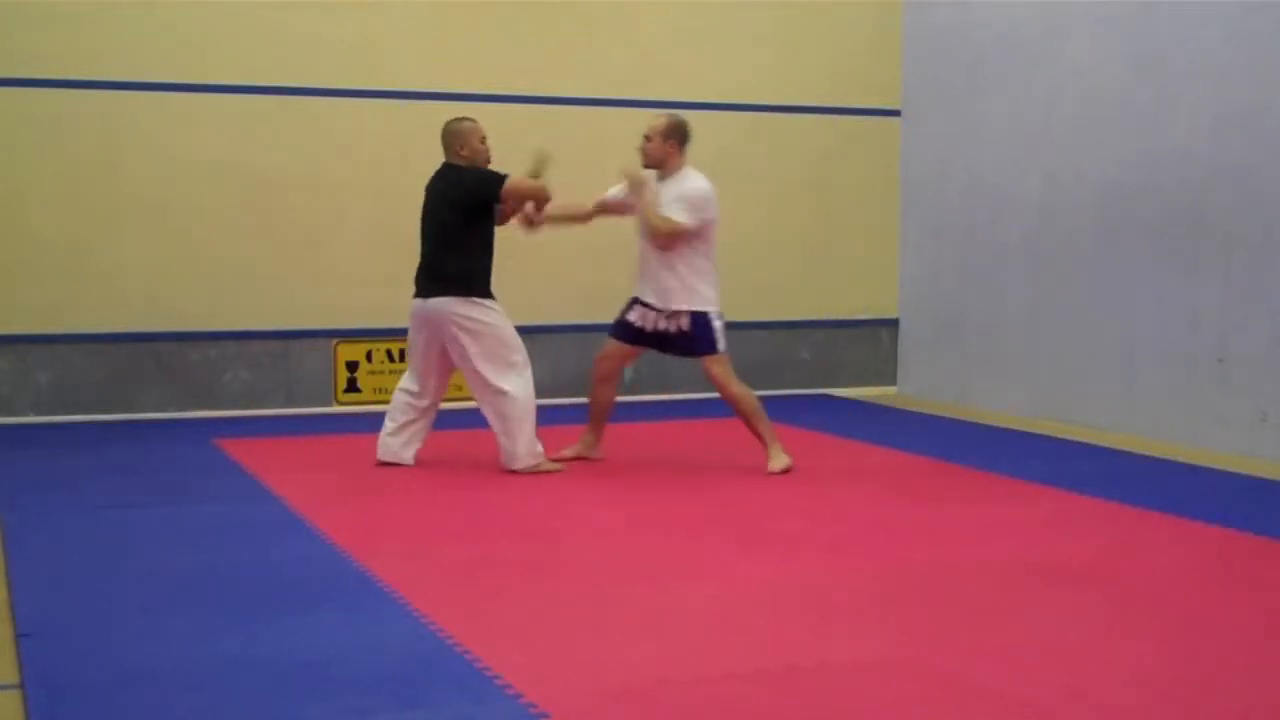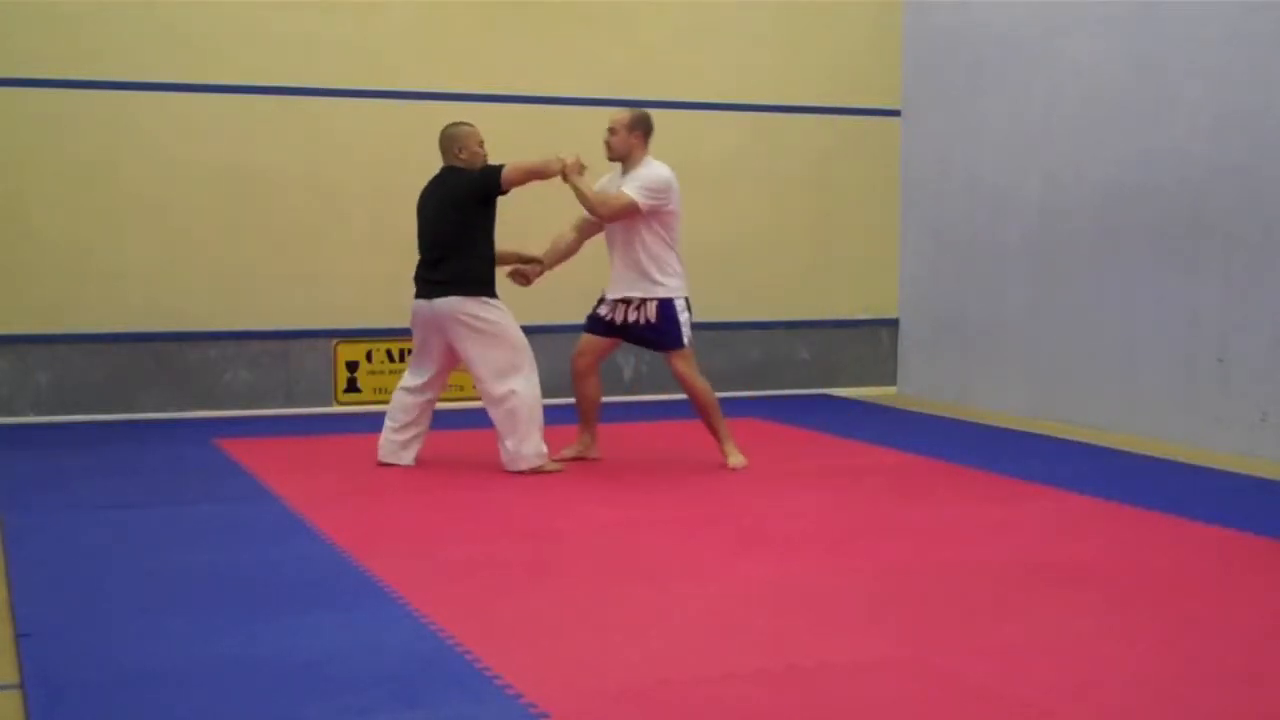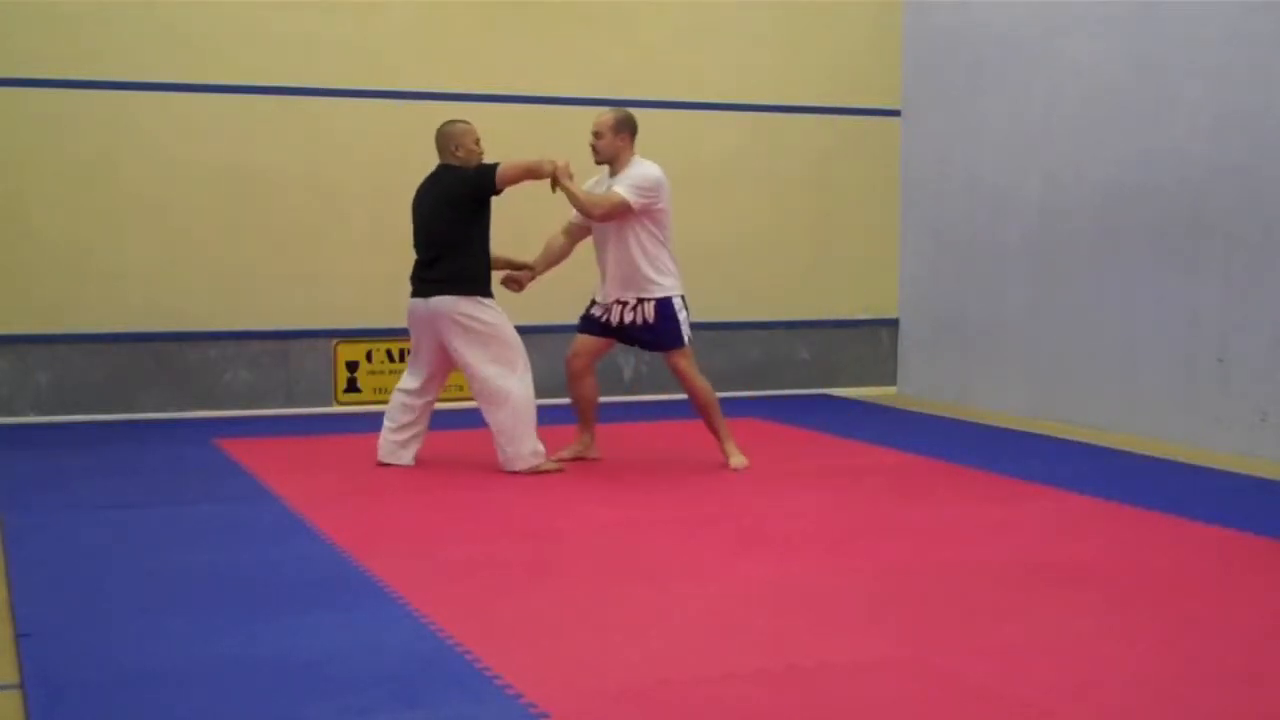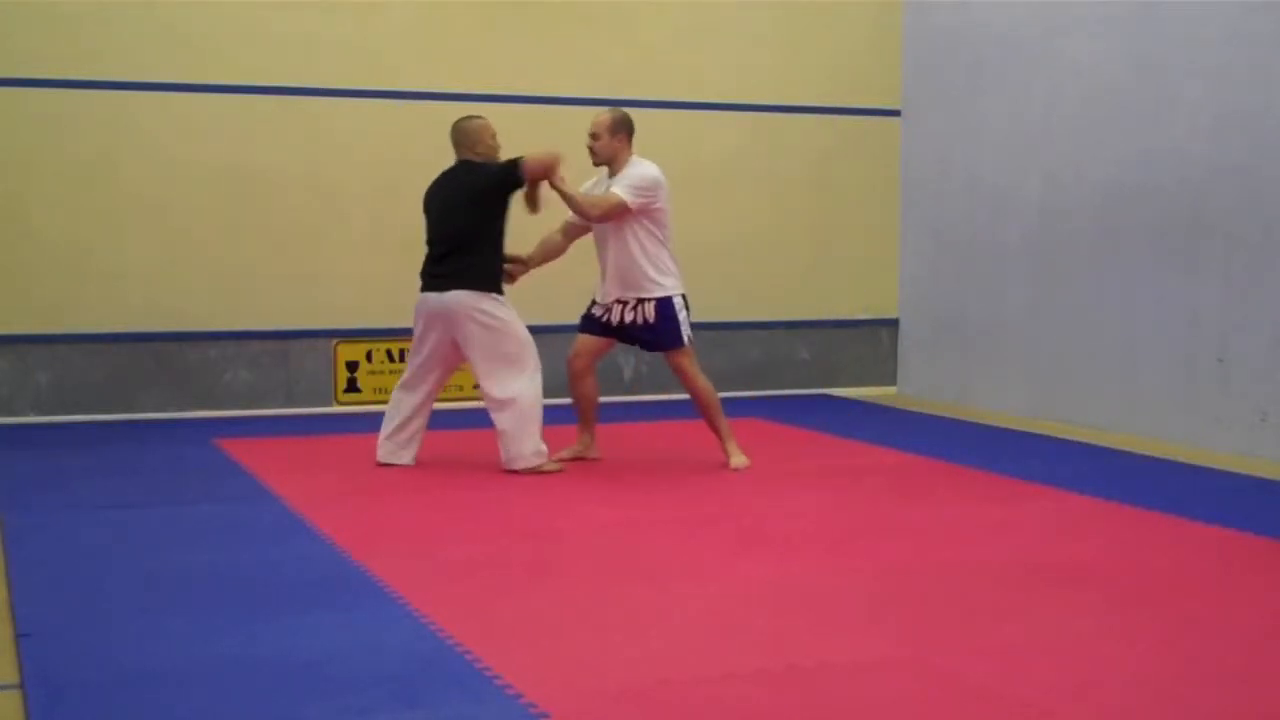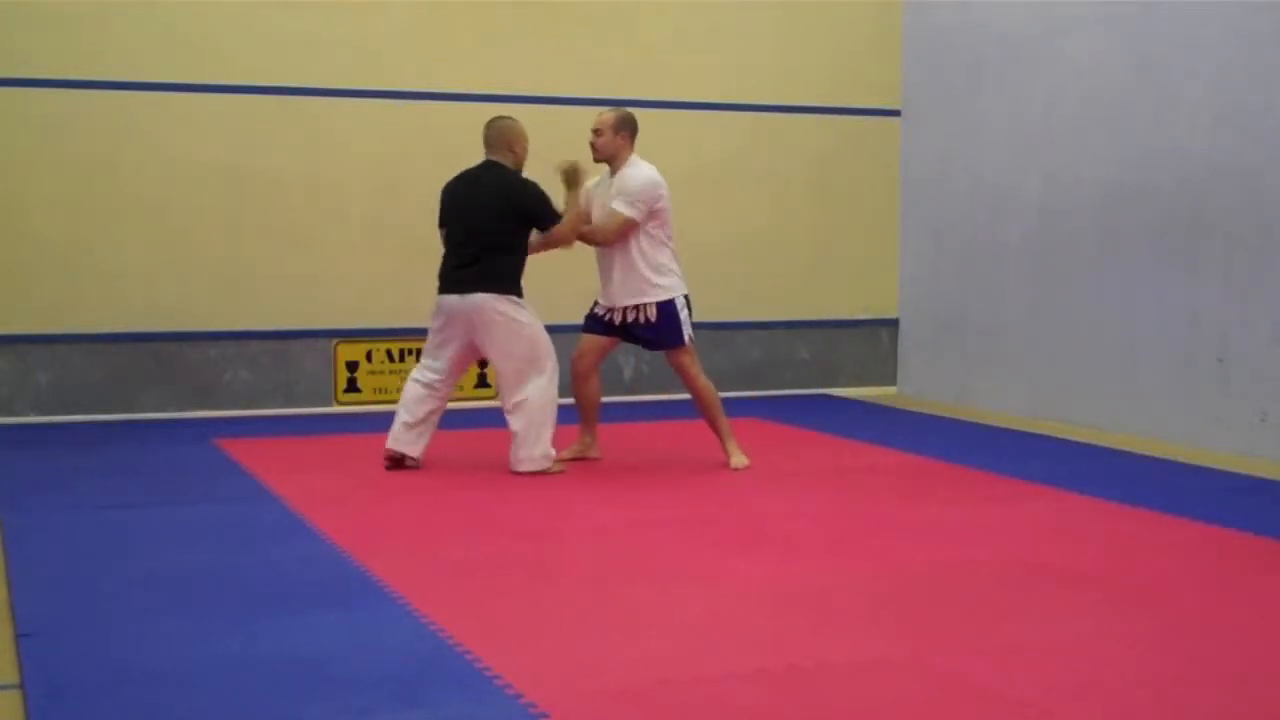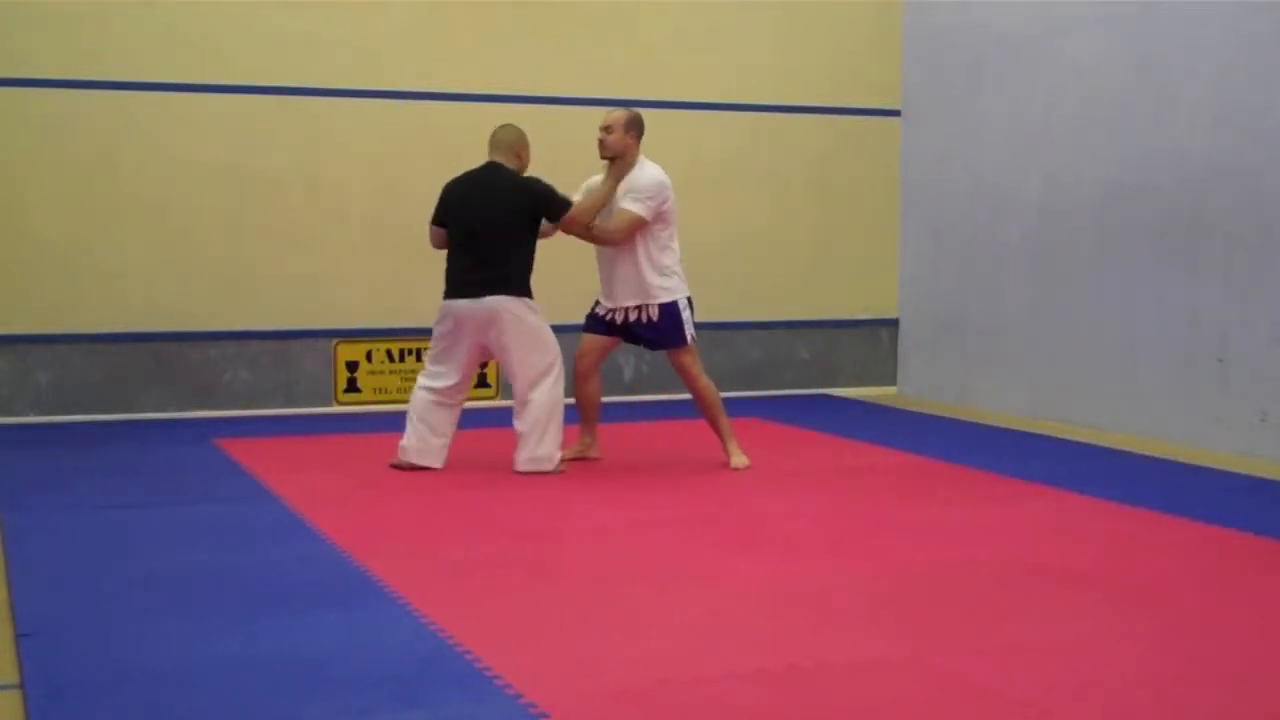
dt=0.2s
person 1, frame 1
left shoulder: (696, 189)
right shoulder: (644, 183)
left elbow: (663, 238)
right elbow: (592, 210)
left wrist: (643, 197)
right wrist: (545, 215)
left hip: (694, 305)
right hip: (651, 300)
left knee: (722, 378)
right knee: (605, 364)
left ankle: (773, 449)
right ankle: (591, 443)
person 1, frame 2
left shoulder: (658, 177)
right shoulder: (610, 182)
left elbow: (607, 211)
right elbow: (578, 232)
left wrist: (575, 179)
right wrist: (538, 266)
left hip: (661, 295)
right hip: (621, 294)
left knee: (685, 372)
right knee: (582, 360)
left ankle: (728, 446)
right ankle: (587, 442)
person 1, frame 3
left shoulder: (647, 176)
right shoulder: (597, 185)
left elbow: (599, 211)
right elbow: (567, 237)
left wrist: (565, 183)
right wrist: (530, 272)
left hip: (657, 295)
right hip: (613, 296)
left knee: (686, 371)
right knee: (577, 361)
left ankle: (729, 446)
right ankle: (586, 442)
person 1, frame 4
left shoulder: (645, 176)
right shoulder: (597, 185)
left elbow: (597, 213)
right elbow: (565, 235)
left wrist: (561, 187)
right wrist: (522, 266)
left hip: (657, 294)
right hip: (613, 295)
left knee: (687, 371)
right knee: (579, 361)
left ankle: (730, 446)
right ankle: (586, 442)
person 1, frame 5
left shoulder: (642, 179)
right shoulder: (599, 186)
left elbow: (607, 235)
right elbow: (575, 228)
left hip: (659, 295)
right hip: (615, 296)
left knee: (689, 371)
right knee: (582, 362)
left ankle: (731, 446)
right ankle: (587, 442)
person 1, frame 6
left shoulder: (650, 179)
right shoulder: (597, 185)
left elbow: (615, 234)
left wrist: (574, 226)
left hip: (661, 295)
right hip: (616, 296)
left knee: (691, 371)
right knee: (584, 362)
left ankle: (732, 447)
right ankle: (588, 442)
person 2, frame 1
left shoulder: (443, 183)
right shoulder: (472, 181)
left elbow: (494, 216)
right elbow: (532, 191)
left wrist: (525, 200)
right wrist: (539, 194)
left hip: (428, 299)
right hip: (463, 302)
left knee: (422, 380)
right knee: (508, 371)
left ankle: (393, 448)
right ankle: (524, 455)
person 2, frame 2
left shoulder: (433, 191)
right shoulder: (473, 182)
right elbow: (534, 170)
left wrist: (513, 257)
right wrist: (562, 165)
left hip: (428, 301)
right hip: (467, 302)
left knee: (422, 377)
right knee: (514, 370)
left ankle: (394, 450)
right ankle: (527, 456)
person 2, frame 3
left shoulder: (429, 190)
right shoulder: (467, 181)
right elbow: (528, 168)
left wrist: (504, 263)
right wrist: (553, 170)
left hip: (424, 301)
right hip: (462, 302)
left knee: (420, 378)
right knee: (508, 370)
left ankle: (394, 450)
right ankle: (524, 456)
person 2, frame 4
left shoulder: (438, 188)
right shoulder: (493, 176)
right elbow: (548, 160)
left wrist: (500, 258)
right wrist: (532, 187)
left hip: (433, 296)
right hip: (476, 297)
left knee: (420, 376)
right knee: (517, 368)
left ankle: (393, 449)
right ankle: (526, 456)
person 2, frame 5
left shoulder: (456, 186)
right shoulder: (522, 190)
right elbow: (564, 236)
right wrist: (573, 191)
left hip: (451, 297)
right hip: (497, 300)
left knee: (432, 372)
right knee: (535, 371)
left ankle: (402, 446)
right ankle: (534, 457)
person 2, frame 6
left shoulder: (456, 187)
right shoulder: (528, 189)
left elbow: (438, 239)
right elbow: (580, 219)
right wrist: (611, 181)
left hip: (459, 302)
right hip: (507, 303)
left knee: (440, 377)
right knee: (540, 374)
left ankle: (417, 451)
right ankle: (538, 457)
